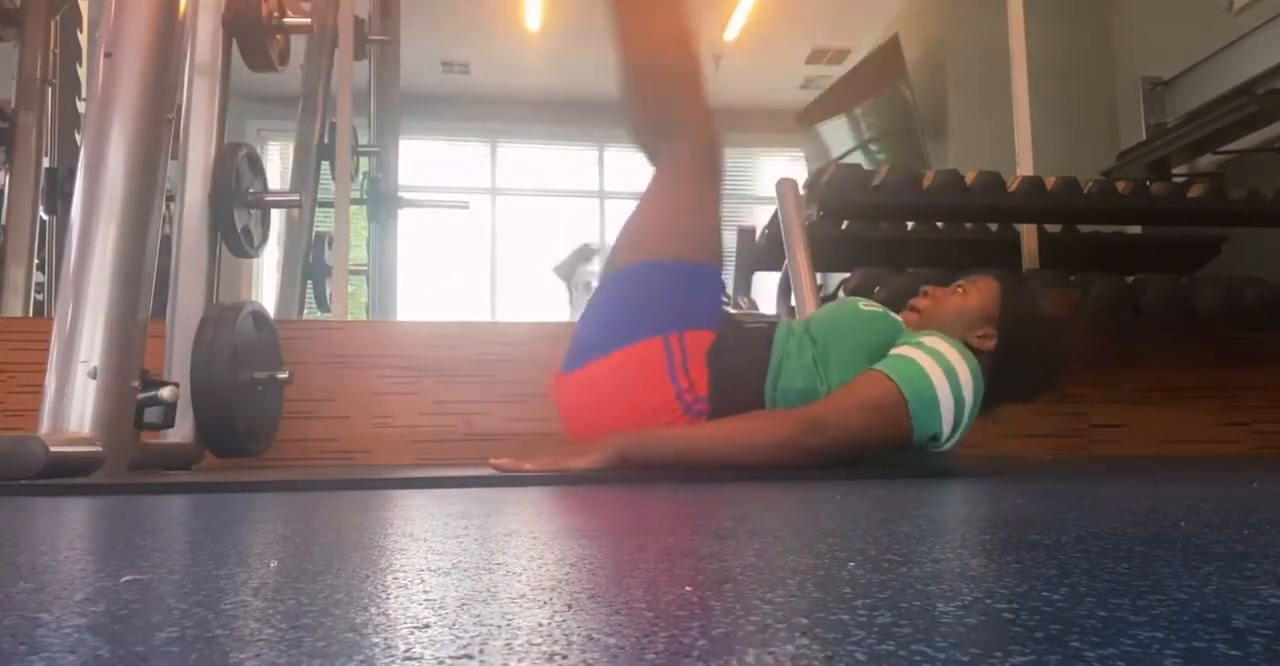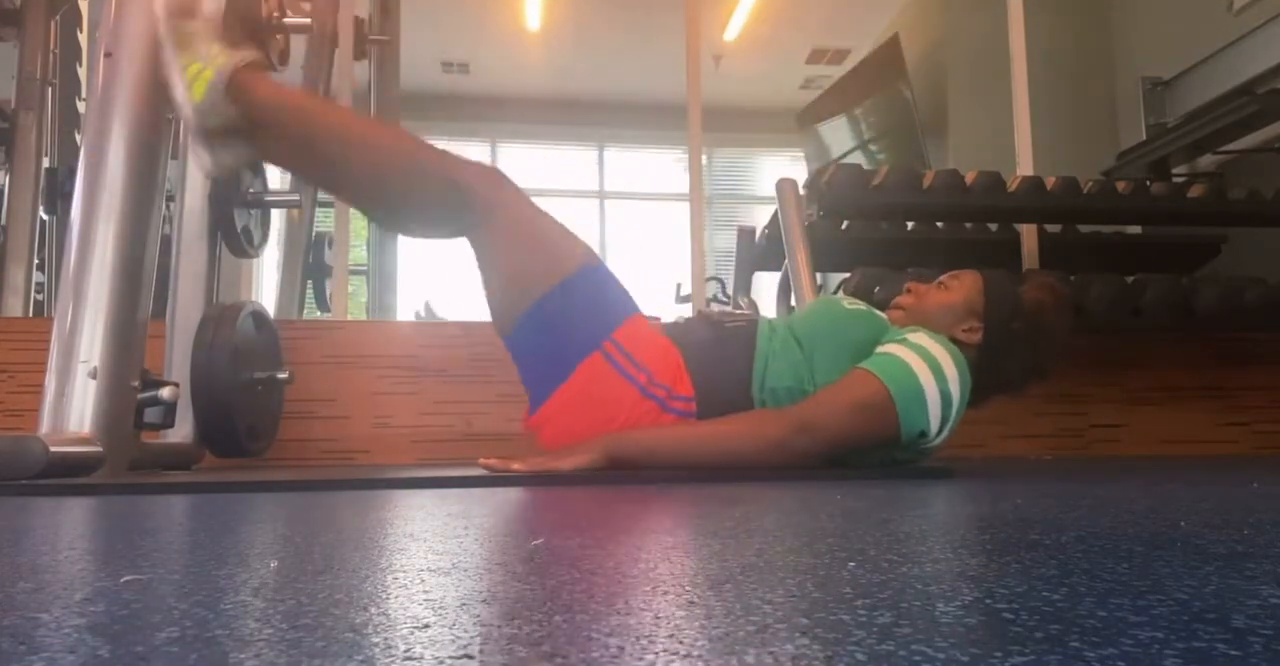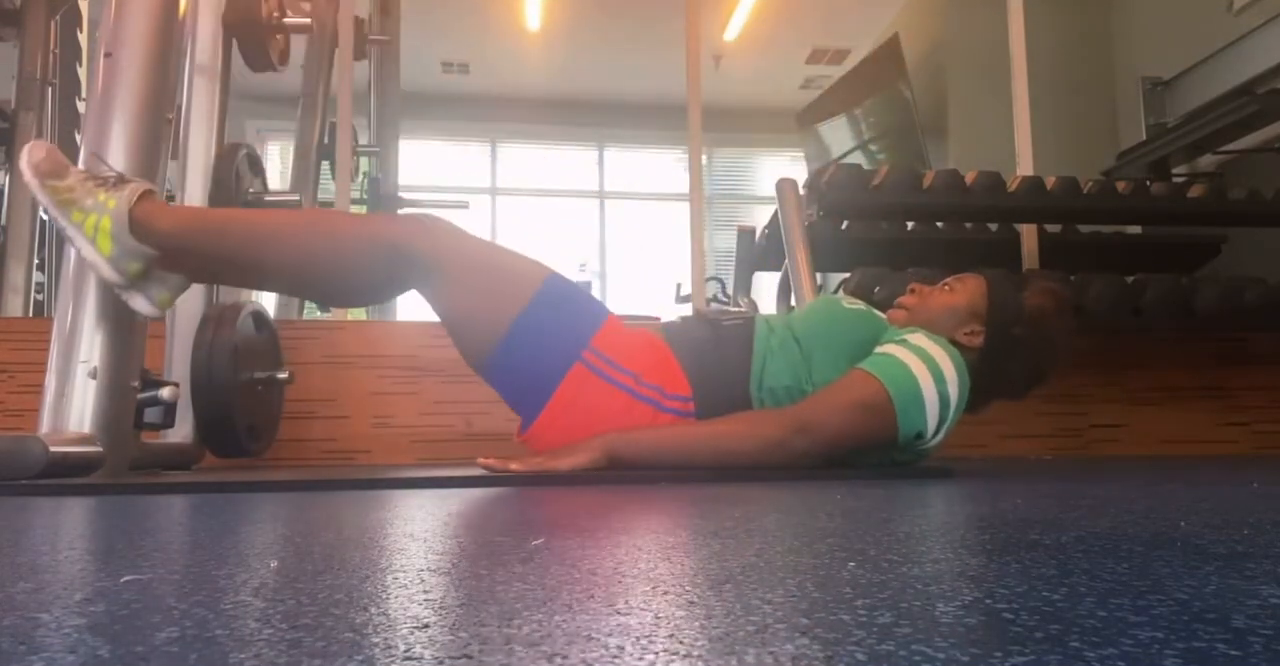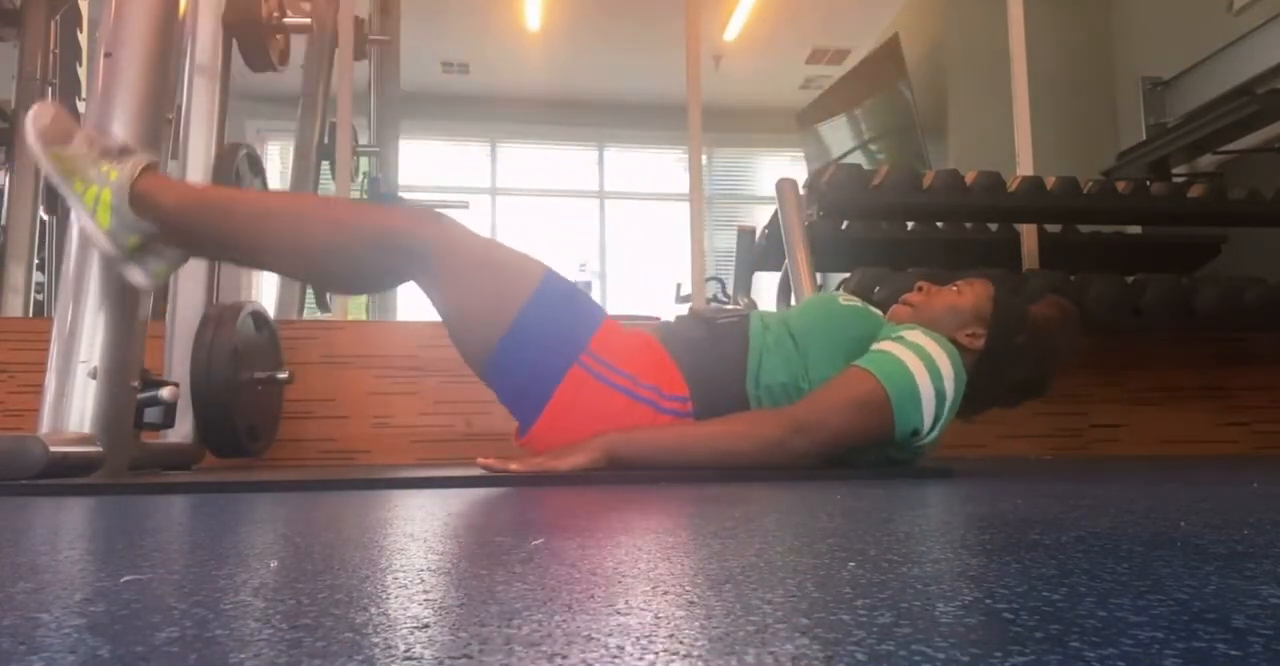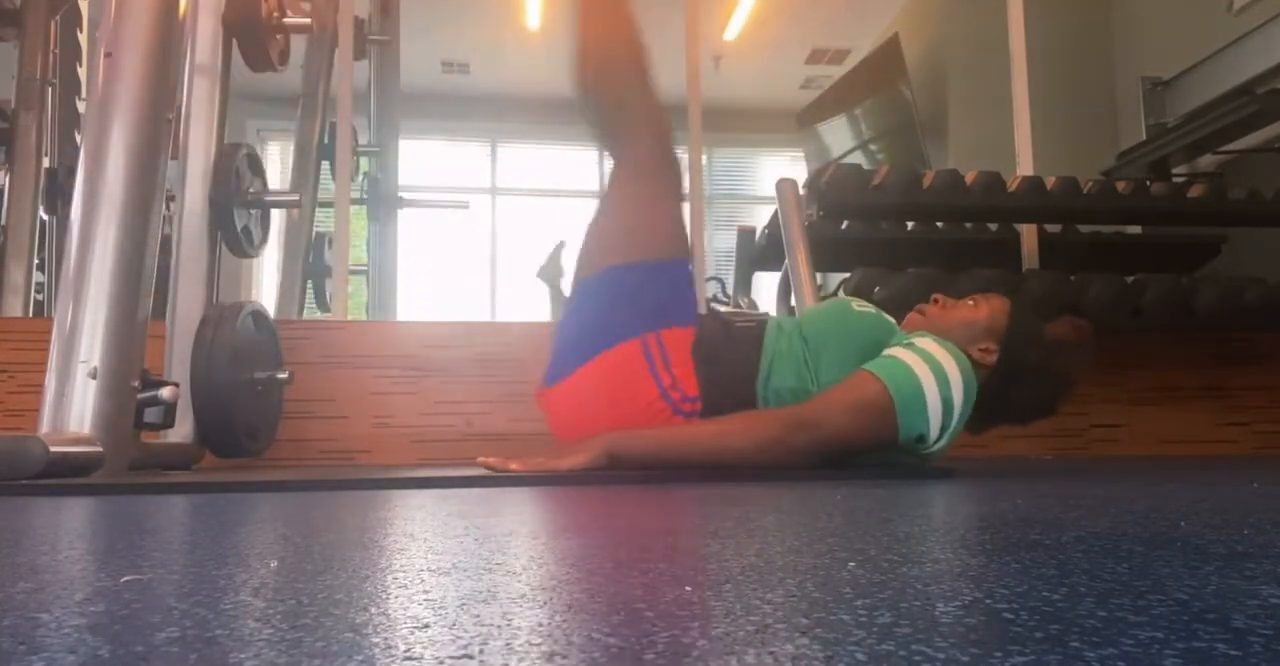
dt=0.5s
person 1, frame 1
left shoulder: (941, 369)
right shoulder: (921, 349)
left elbow: (810, 433)
left wrist: (616, 447)
left hip: (649, 391)
right hip: (664, 387)
left knee: (690, 153)
person 1, frame 2
left shoulder: (929, 369)
right shoulder: (896, 349)
left elbow: (798, 434)
left wrist: (608, 447)
left hip: (650, 401)
right hip: (662, 377)
left knee: (481, 193)
right knee: (485, 206)
left ankle: (233, 86)
right ankle: (246, 116)
person 1, frame 3
left shoulder: (929, 369)
right shoulder: (897, 347)
left elbow: (796, 434)
left wrist: (603, 448)
left hip: (640, 399)
right hip: (648, 379)
left knee: (422, 238)
right knee: (429, 246)
left ankle: (142, 224)
right ankle: (157, 240)
person 1, frame 4
left shoulder: (925, 364)
right shoulder: (897, 347)
left elbow: (796, 434)
left wrist: (608, 447)
left hip: (644, 398)
right hip: (652, 370)
left knee: (422, 234)
right knee: (430, 242)
left ankle: (146, 197)
right ankle: (159, 214)
person 1, frame 5
left shoulder: (937, 370)
right shoulder: (915, 356)
left elbow: (801, 430)
left wrist: (608, 445)
left hip: (643, 393)
right hip: (663, 385)
left knee: (642, 155)
